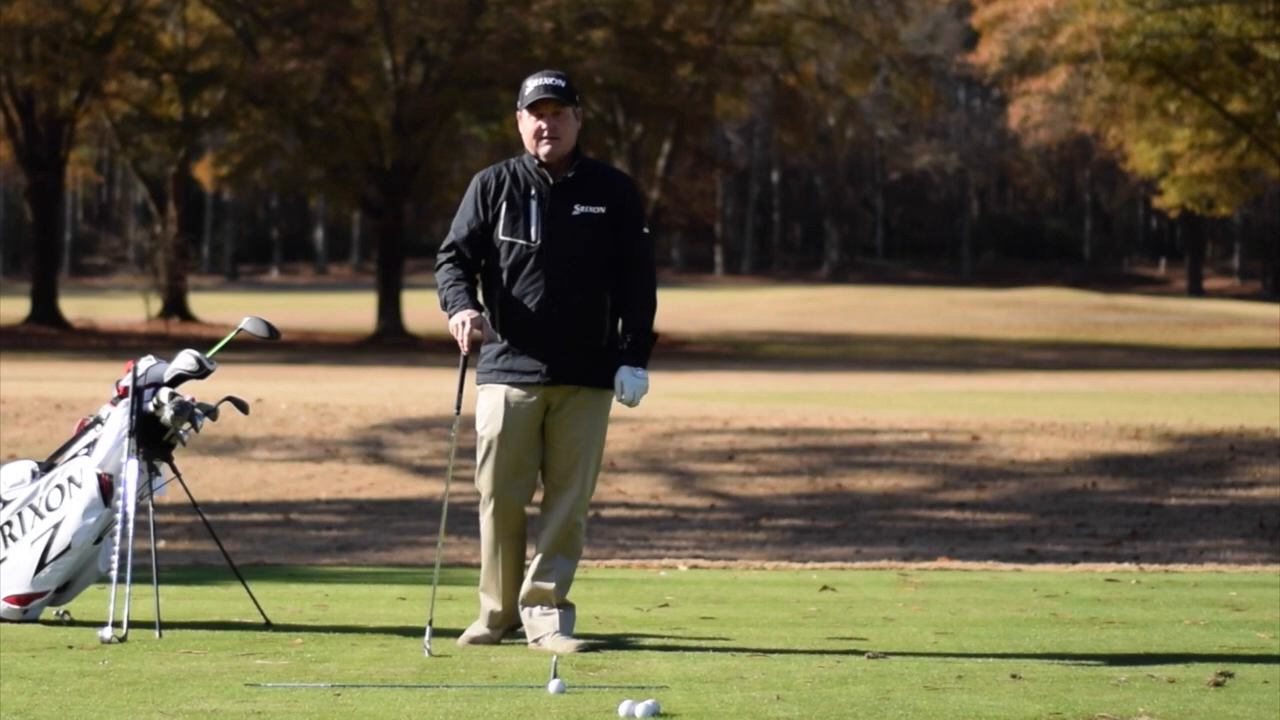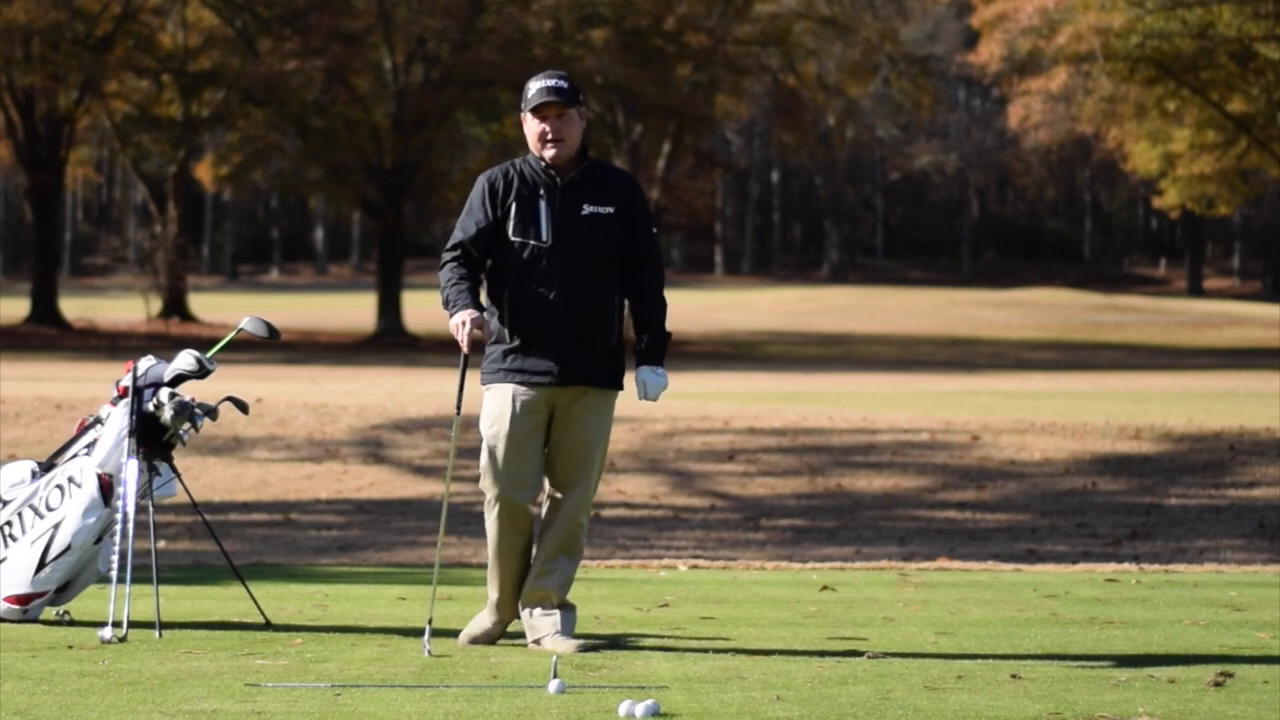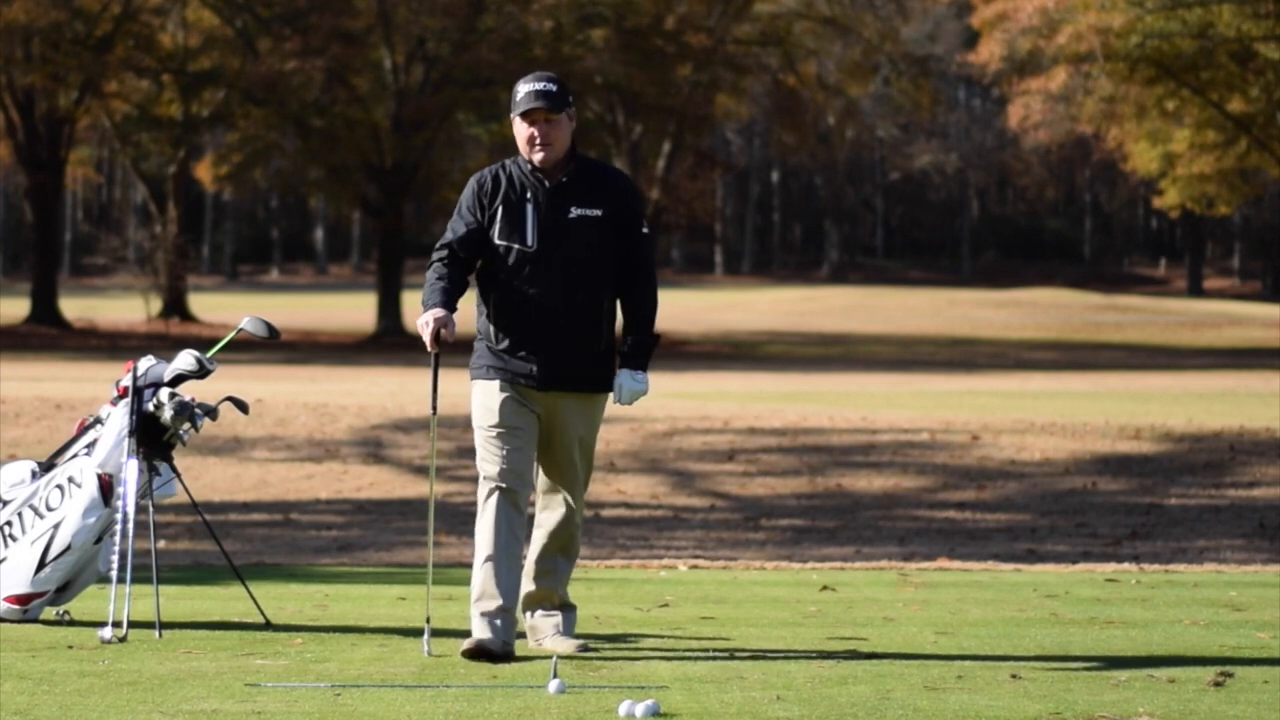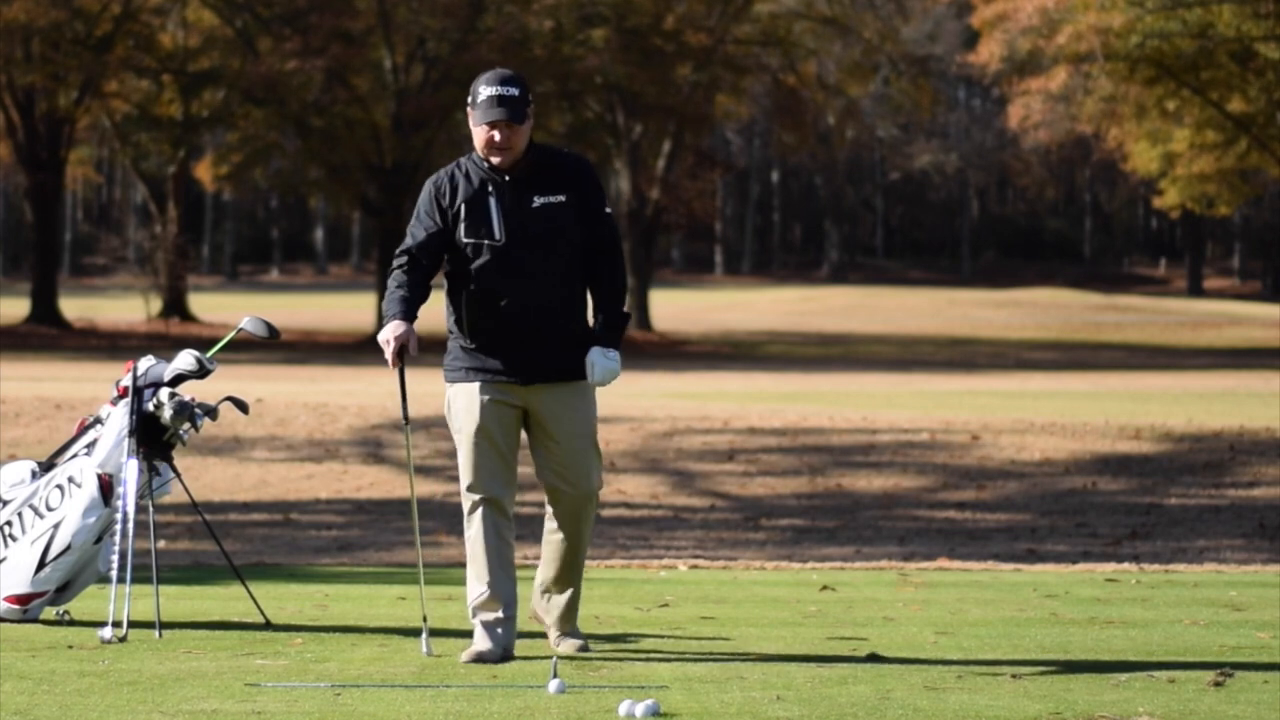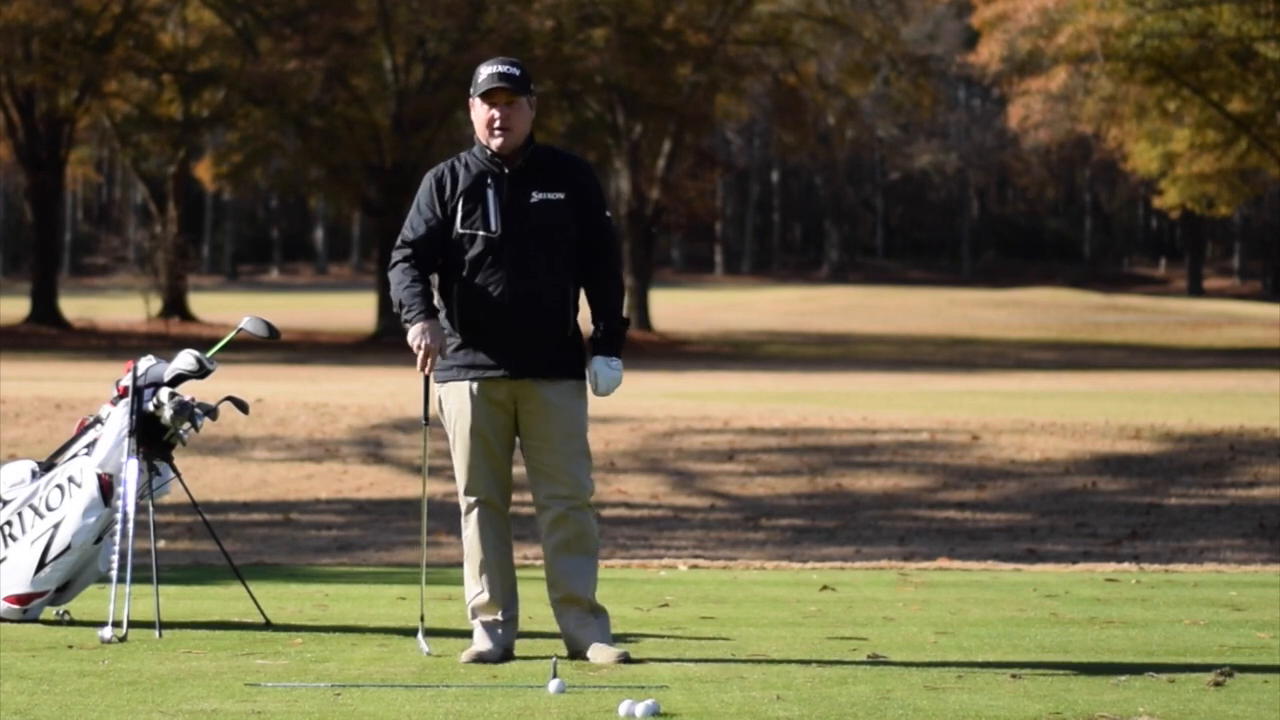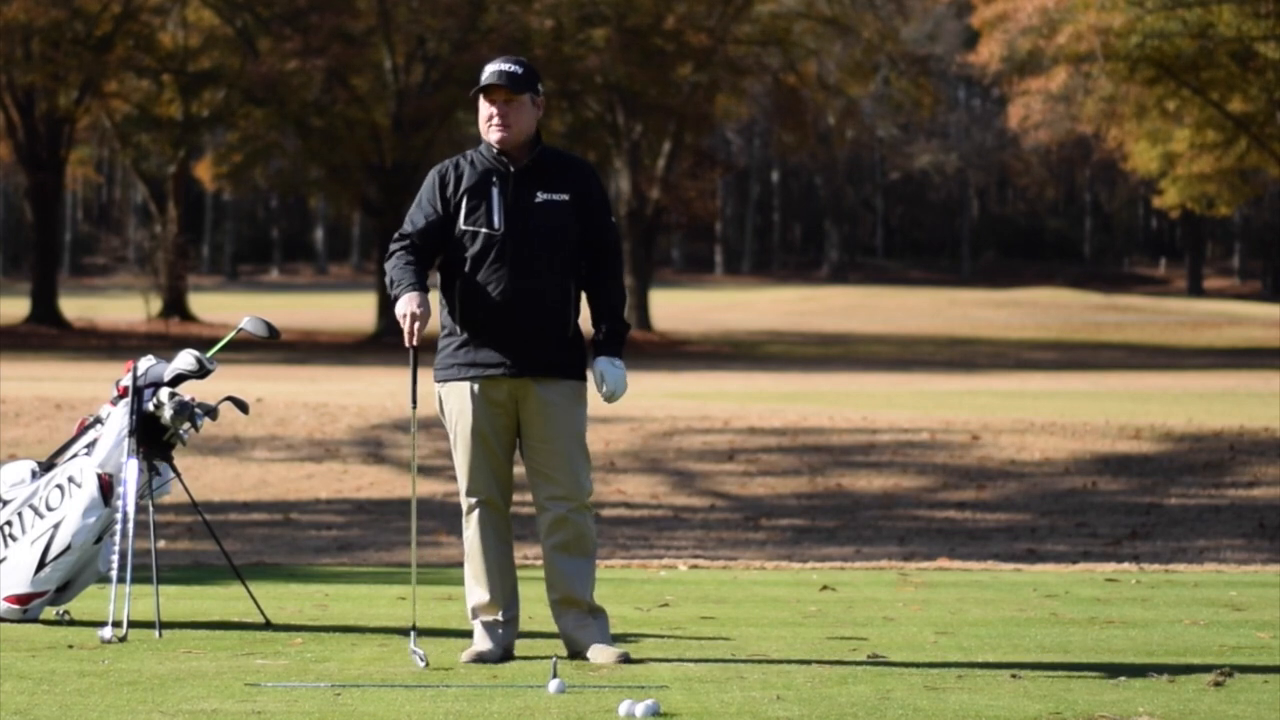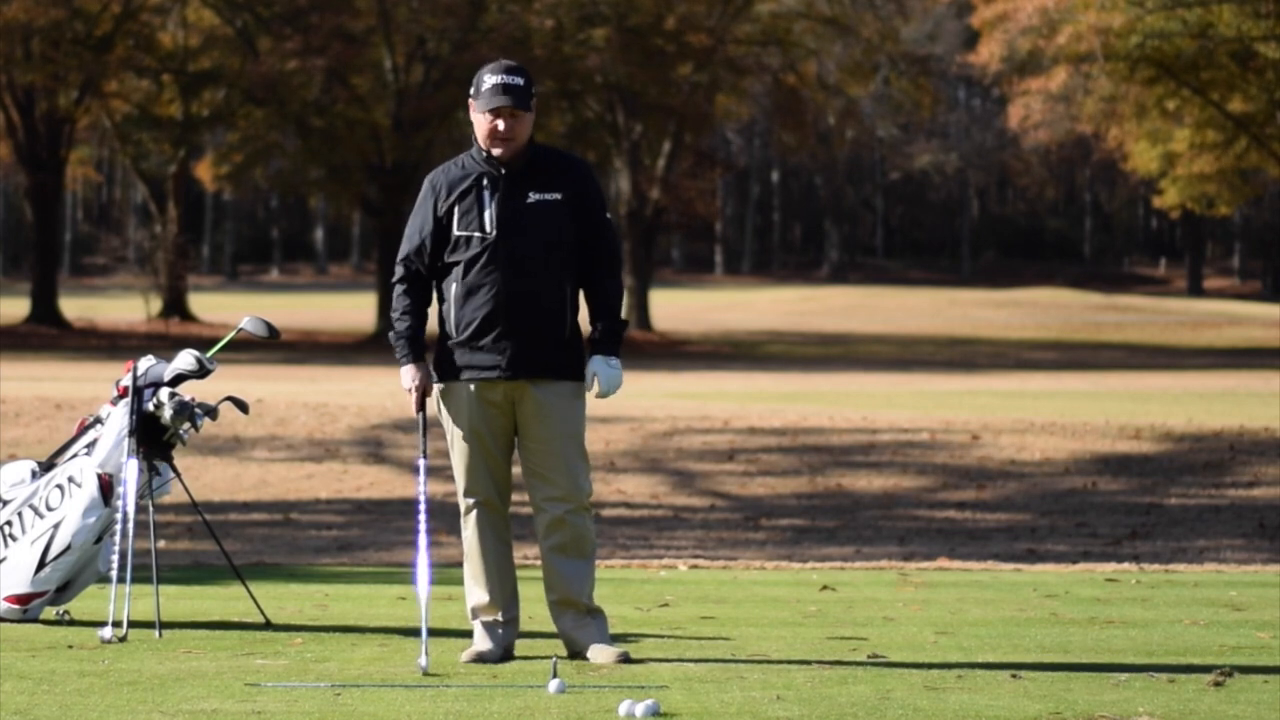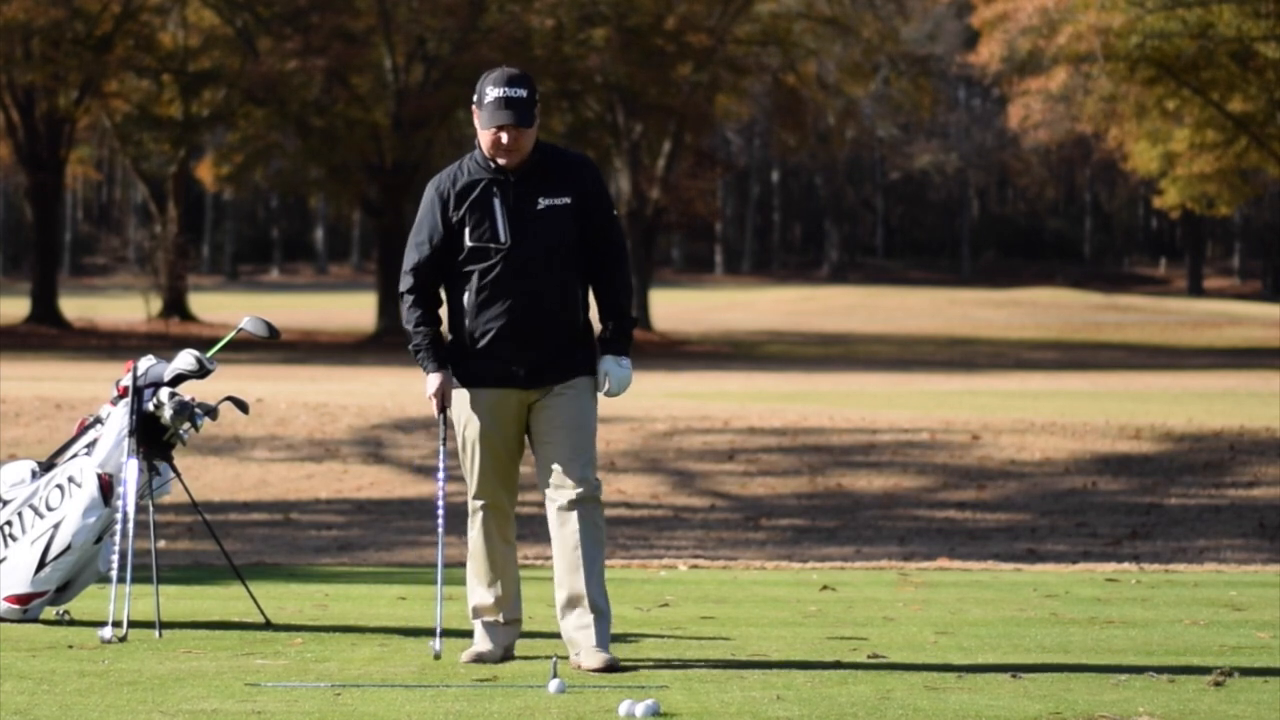
dt=0.5s
person 1, frame 1
left shoulder: (614, 190)
right shoulder: (492, 185)
left elbow: (637, 280)
right elbow: (454, 257)
left wrist: (635, 357)
right wrist: (461, 305)
left hip: (586, 375)
right hip: (508, 369)
left knee: (568, 498)
right knee: (501, 494)
left ankle: (545, 611)
right ankle: (498, 607)
person 1, frame 2
left shoulder: (619, 190)
right shoulder: (498, 185)
left elbow: (645, 278)
right elbow: (460, 256)
left wrist: (651, 353)
right wrist: (463, 304)
left hip: (591, 375)
right hip: (514, 367)
left knee: (571, 499)
right knee: (507, 492)
left ankle: (546, 612)
right ankle: (503, 602)
person 1, frame 3
left shoulder: (611, 190)
right shoulder: (489, 186)
left elbow: (637, 279)
right elbow: (453, 253)
left wrist: (635, 357)
right wrist: (438, 303)
left hip: (581, 376)
right hip: (503, 369)
left knee: (564, 497)
right knee: (500, 487)
left ankle: (546, 614)
right ankle: (493, 623)
person 1, frame 4
left shoulder: (572, 176)
right shoulder: (448, 187)
left elbow: (606, 260)
right elbow: (414, 260)
left wrist: (607, 334)
right wrist: (399, 315)
left hip: (562, 368)
right hip: (479, 369)
left knee: (576, 490)
right knee: (485, 497)
left ankle: (557, 602)
right ankle: (493, 626)
person 1, frame 5
left shoulder: (570, 176)
right shoulder: (445, 180)
left elbow: (601, 264)
right elbow: (409, 256)
left wrist: (607, 343)
right wrist: (420, 315)
left hip: (554, 369)
right hip: (470, 368)
left knee: (567, 497)
right knee: (481, 499)
left ankle: (584, 626)
right ankle: (492, 627)
person 1, frame 6
left shoulder: (575, 178)
right shoulder: (450, 178)
left elbow: (604, 269)
right elbow: (407, 246)
left wrist: (610, 347)
right wrist: (409, 287)
left hip: (554, 369)
right hip: (469, 366)
left knee: (566, 498)
right knee: (482, 501)
left ankle: (582, 626)
right ankle: (493, 627)
person 1, frame 7
left shoulder: (570, 177)
right shoulder: (445, 183)
left elbow: (602, 265)
right elbow: (410, 275)
left wrist: (606, 345)
right wrist: (409, 355)
left hip: (552, 371)
right hip: (468, 370)
left knee: (565, 499)
right knee: (480, 502)
left ankle: (582, 627)
right ankle: (493, 628)
person 1, frame 8
left shoulder: (576, 175)
right shoulder: (449, 188)
left elbow: (609, 262)
right elbow: (417, 283)
left wrist: (616, 343)
right wrist: (433, 363)
left hip: (565, 372)
right hip: (480, 374)
left knee: (574, 492)
right knee: (488, 504)
left ankle: (586, 630)
right ankle: (495, 627)
